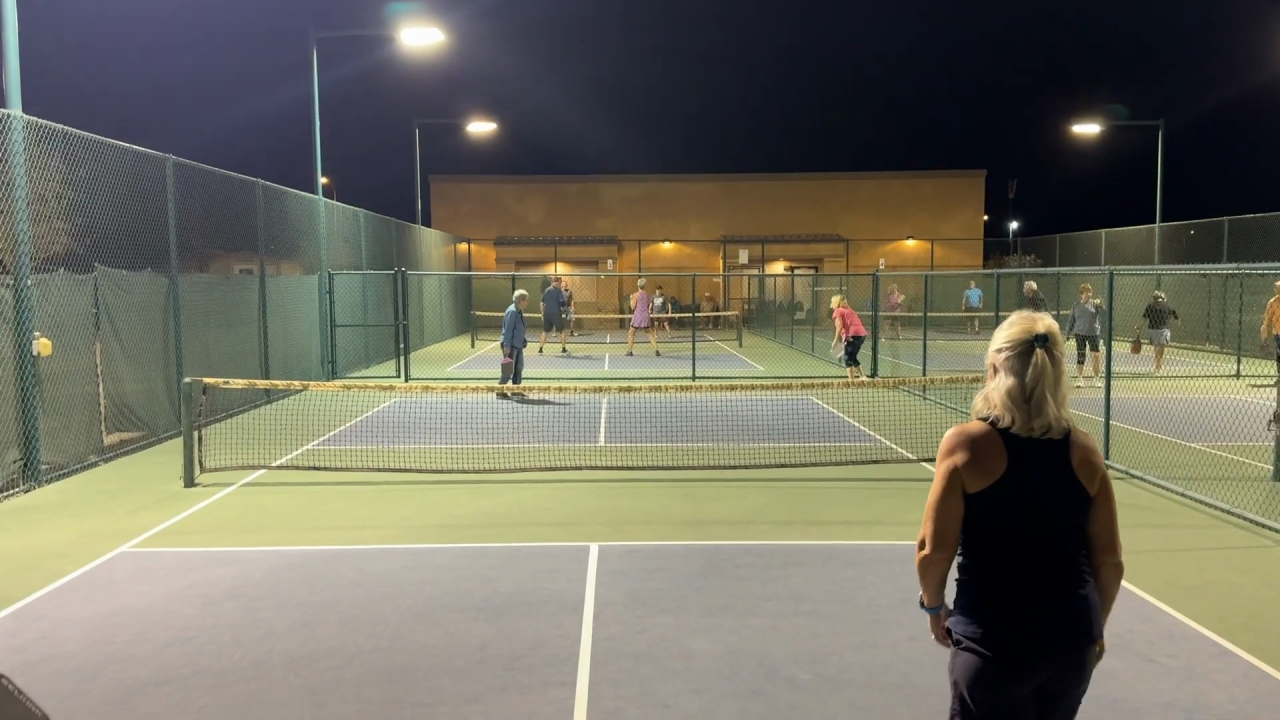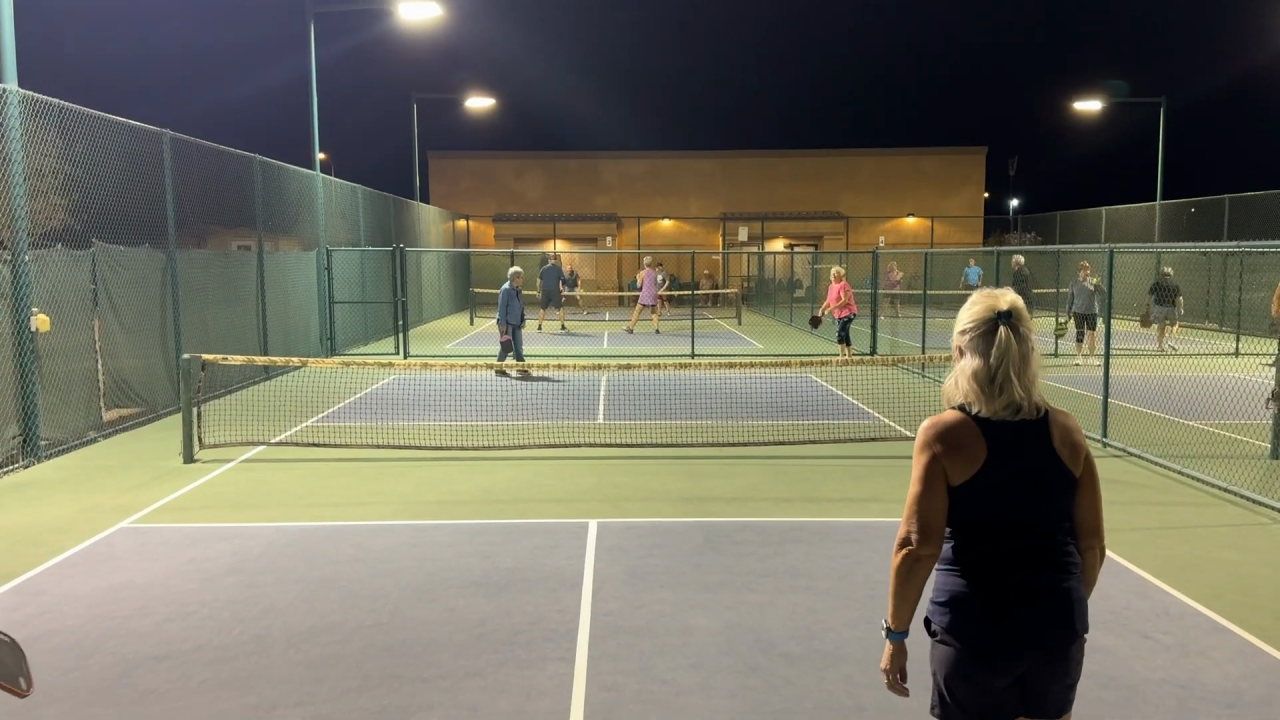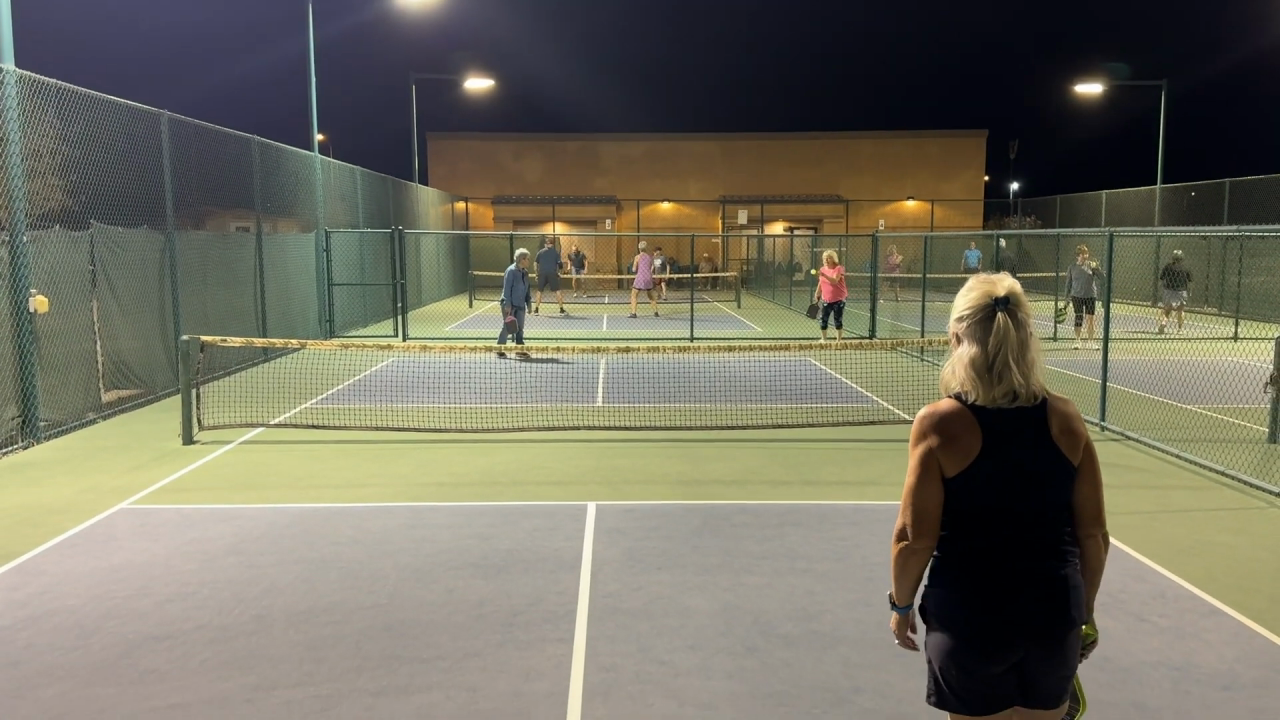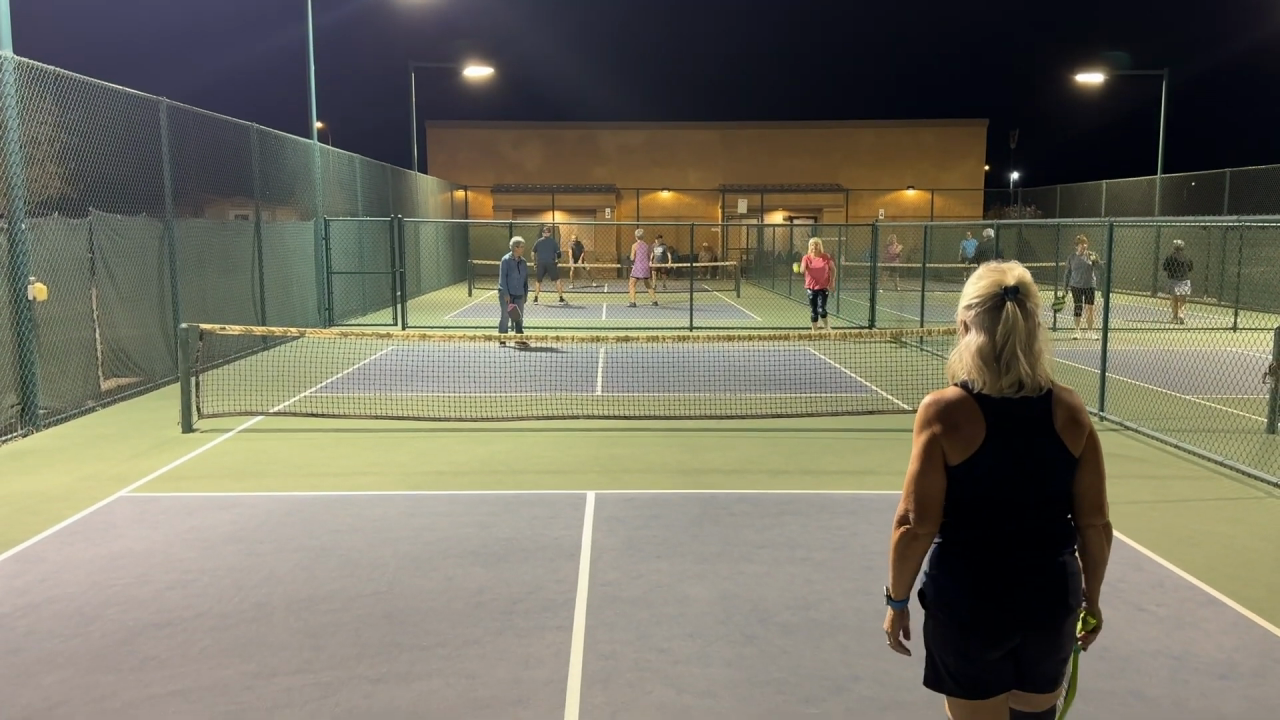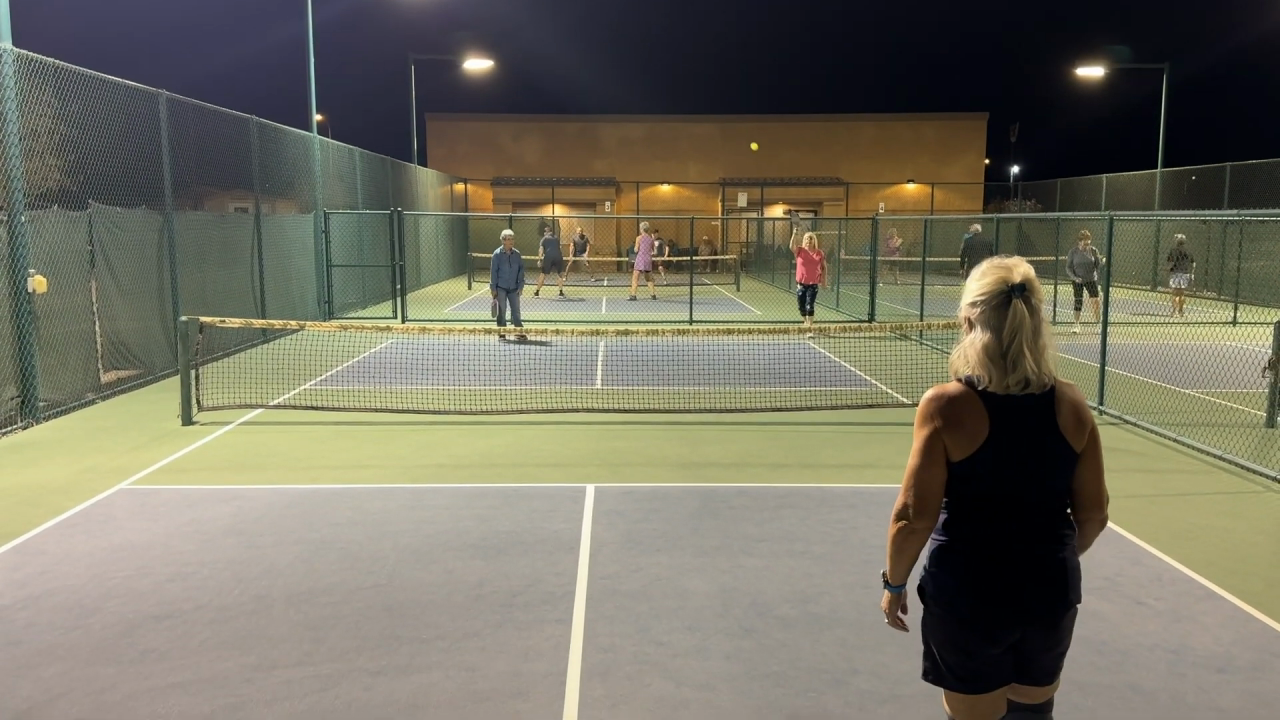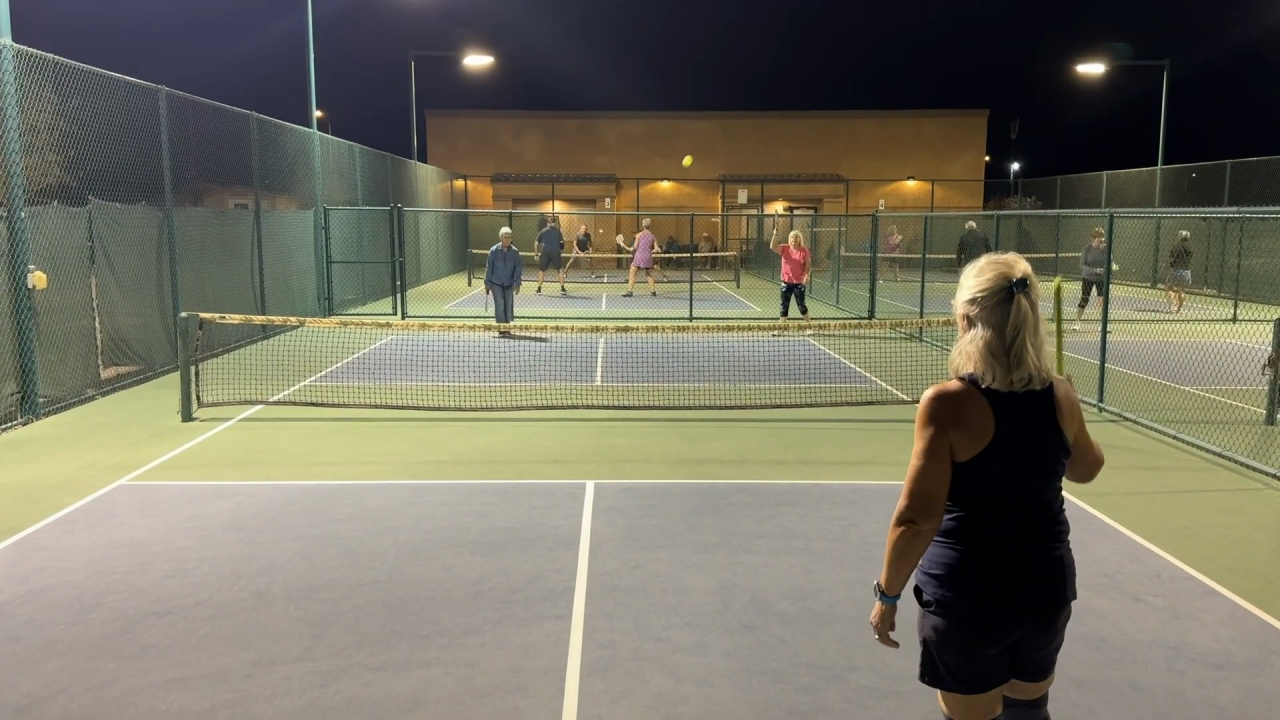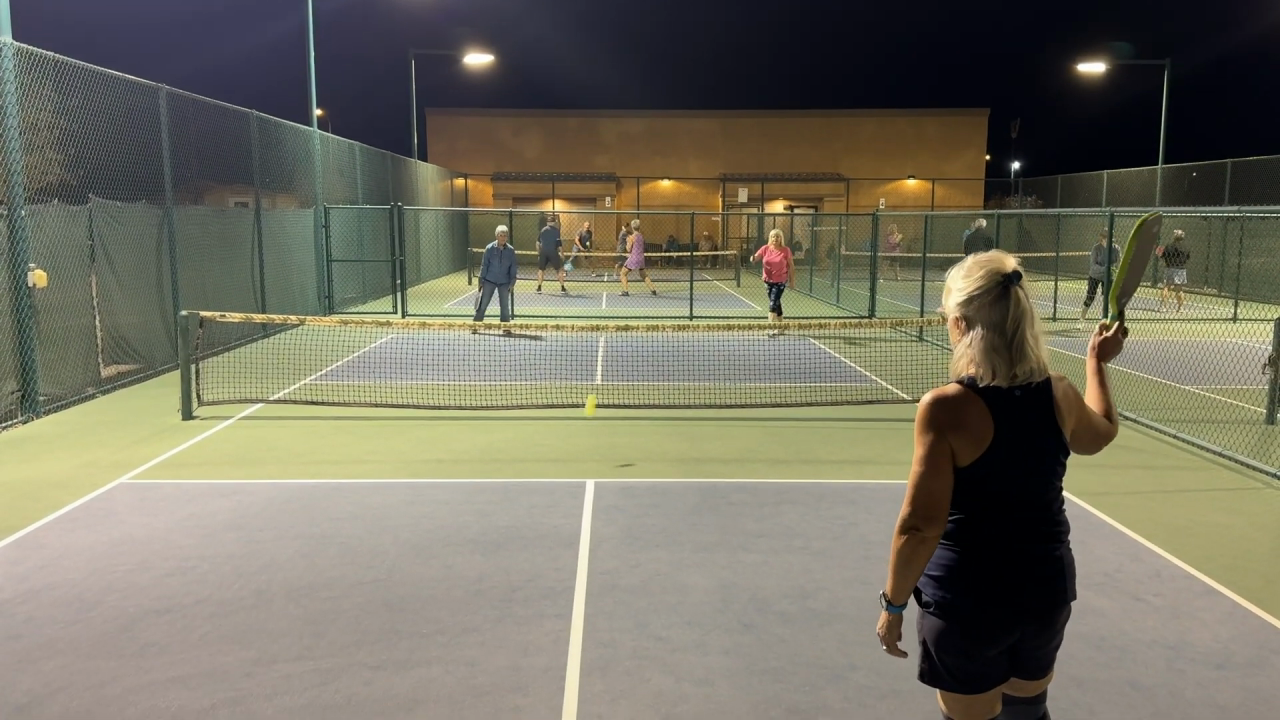
dt=0.4s
person 1, frame 1
left shoulder: (966, 444)
right shoulder: (1084, 451)
left elbow: (933, 550)
right elbow: (1108, 560)
left wrist: (934, 605)
right wrist: (1093, 627)
left hip: (993, 640)
right hip: (1070, 634)
person 1, frame 2
left shoulder: (943, 434)
right shoulder: (1066, 431)
left elbow: (917, 549)
right elbow: (1092, 545)
left wrist: (895, 635)
left hip: (974, 631)
right hip: (1057, 627)
person 1, frame 3
left shoulder: (940, 423)
right shoulder: (1065, 418)
left elbow: (915, 538)
right elbow: (1093, 533)
left wrist: (901, 604)
right wrist: (1085, 608)
left hip: (969, 620)
right hip: (1052, 614)
person 1, frame 4
left shoulder: (944, 411)
right shoulder: (1069, 409)
left elbow: (915, 526)
right elbow: (1094, 523)
left wrist: (897, 600)
right wrist: (1091, 597)
left hip: (968, 605)
right hip: (1050, 599)
person 1, frame 5
left shoulder: (945, 405)
right shoulder: (1070, 404)
left elbow: (913, 518)
right elbow: (1093, 513)
left wrist: (894, 583)
left hip: (968, 598)
right hip: (1050, 594)
person 1, frame 6
left shoulder: (947, 403)
right shoulder: (1060, 397)
left elbow: (917, 519)
right elbow: (1087, 468)
left wrist: (886, 595)
left hip: (967, 598)
right hip: (1047, 589)
person 1, frame 7
left shoulder: (946, 406)
right shoulder: (1058, 394)
left elbow: (920, 526)
right elbow: (1100, 433)
left wrist: (892, 604)
right wrist: (1098, 360)
left hip: (966, 598)
right hip: (1047, 588)
